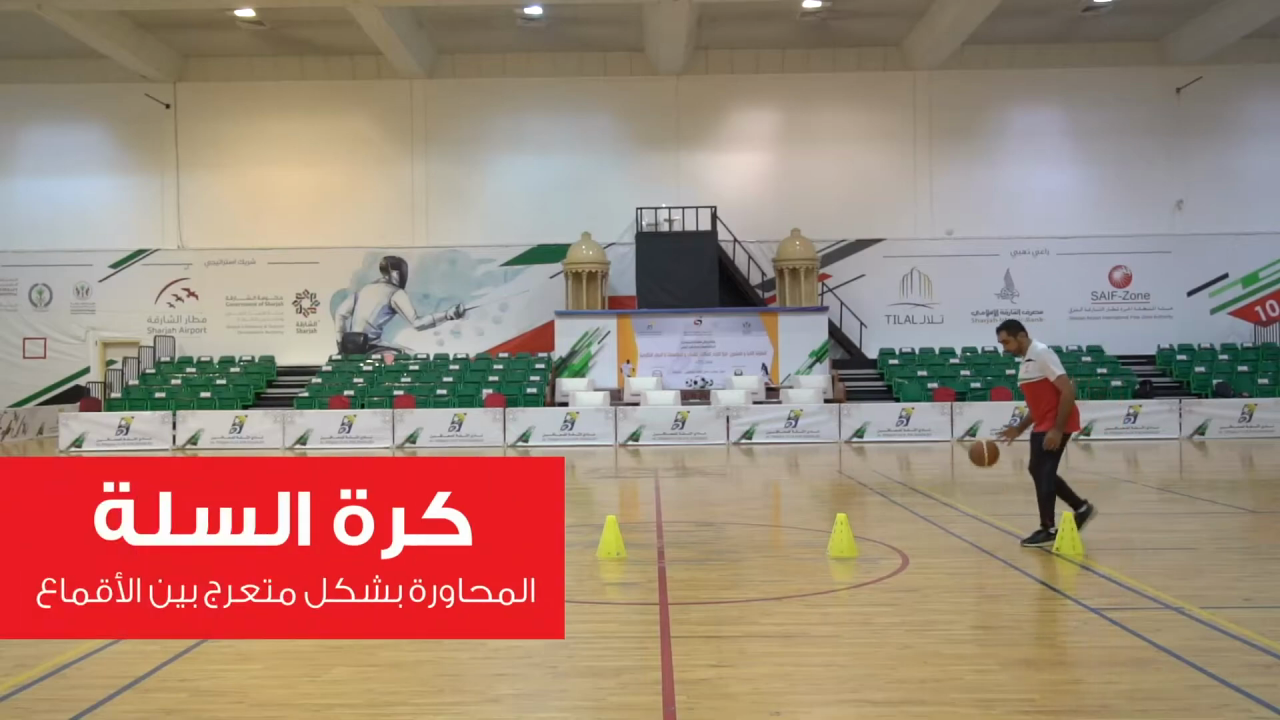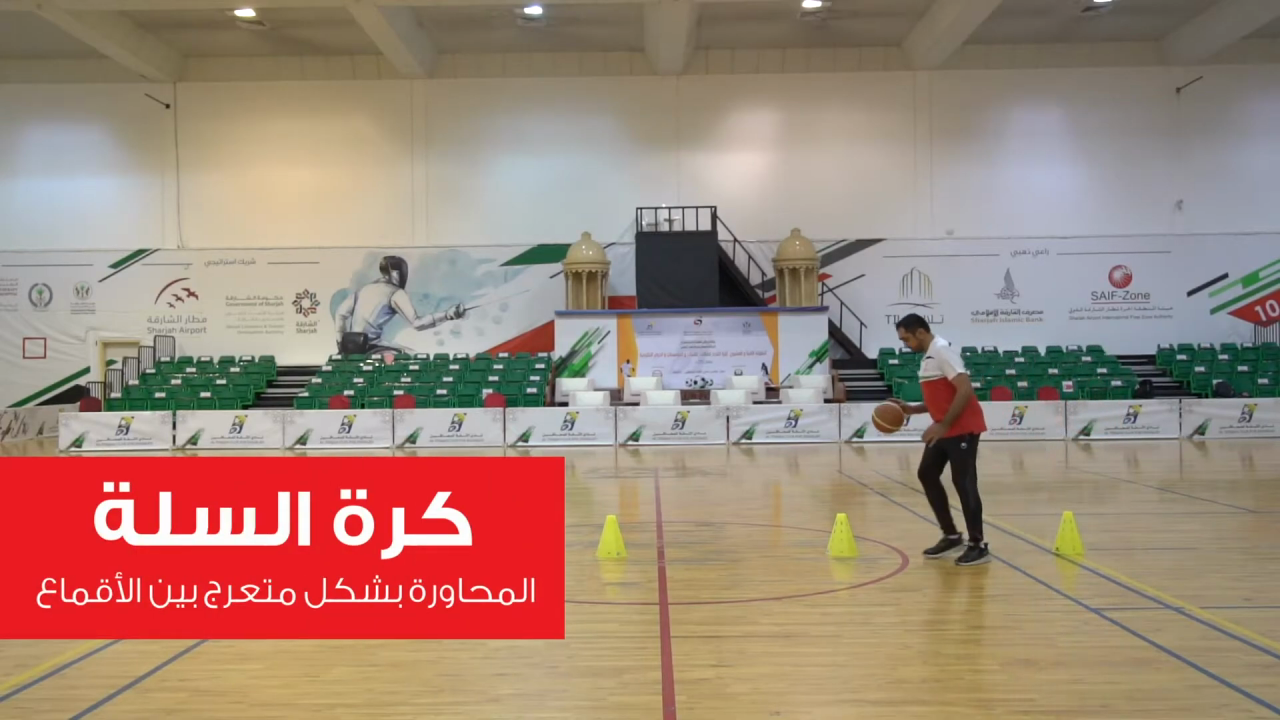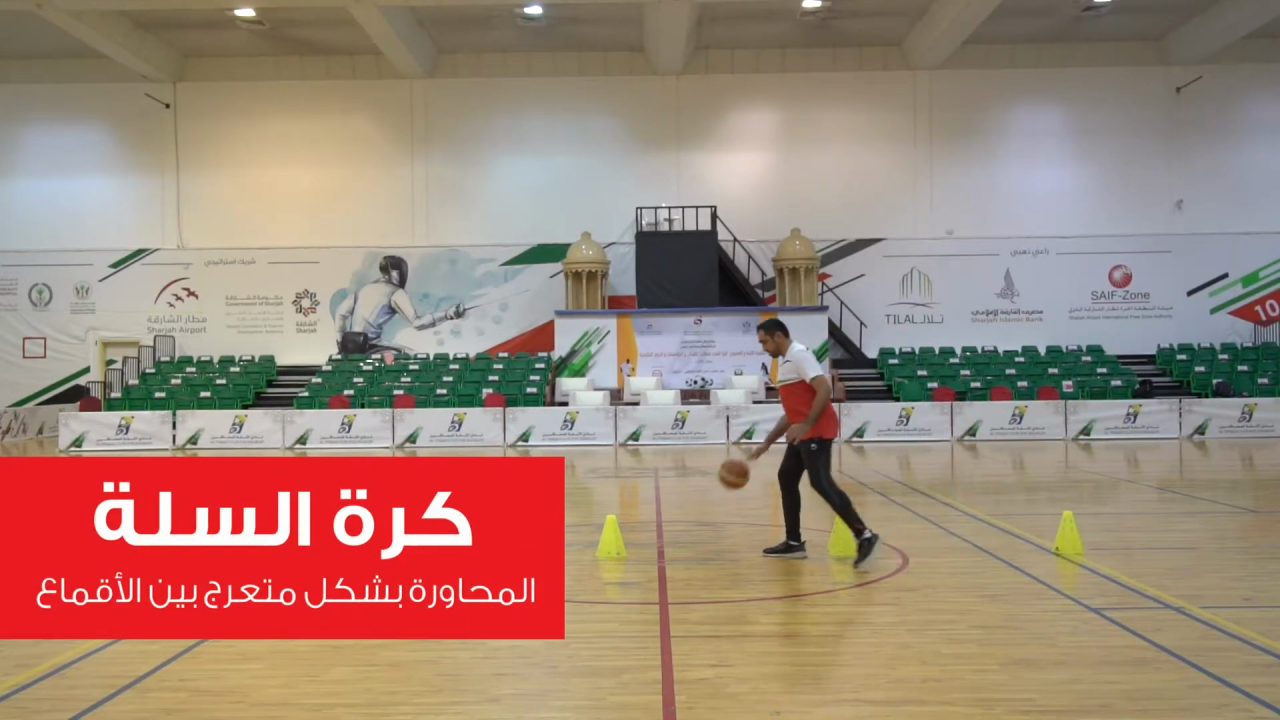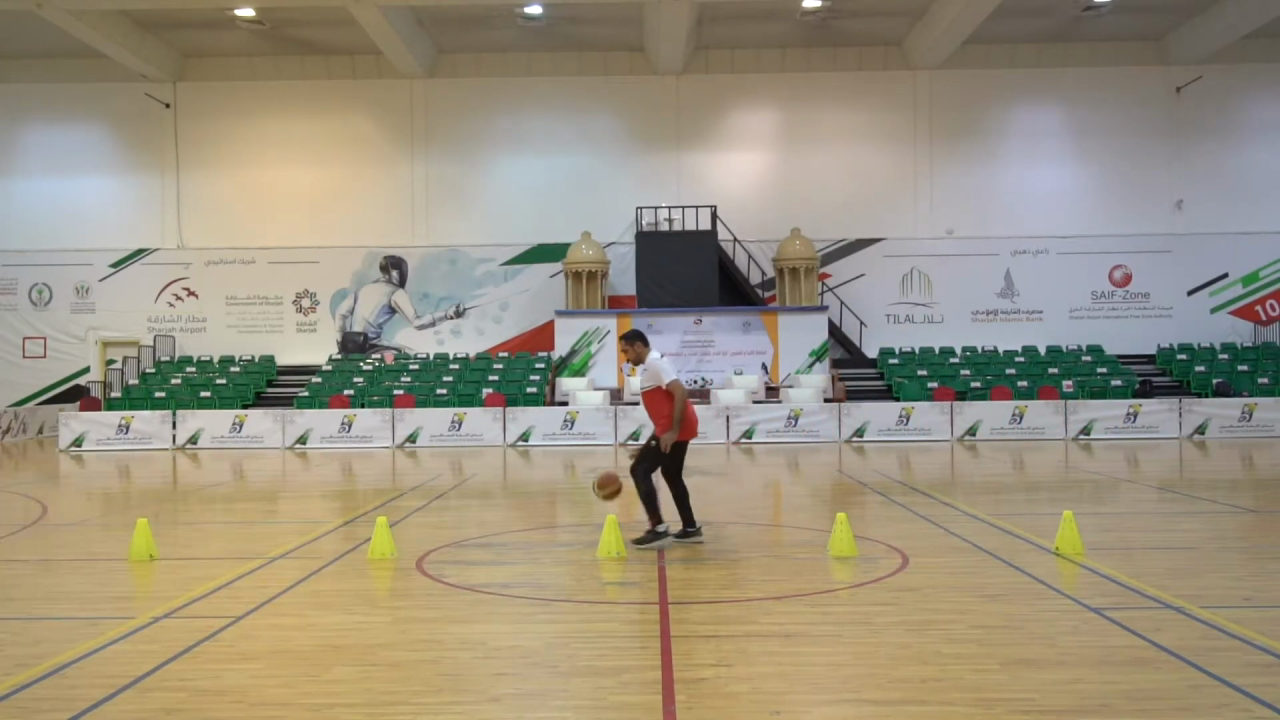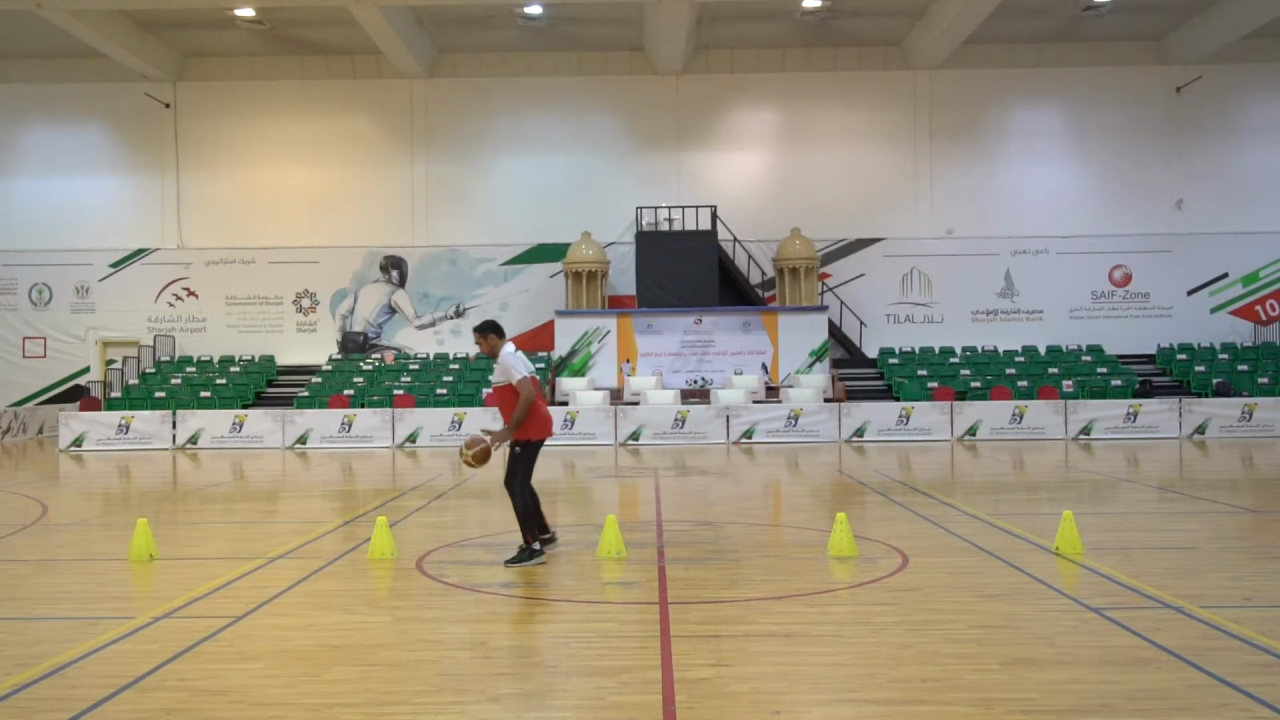
dt=1s
person 1, frame 1
left shoulder: (1042, 354)
right shoulder: (1026, 362)
left elbow: (1068, 390)
left wrist: (1057, 429)
right wrist: (1020, 429)
left hip: (1056, 425)
right hip: (1043, 425)
left knee: (1043, 473)
right knee: (1039, 470)
left ankle: (1048, 530)
right ankle: (1080, 507)
person 1, frame 2
left shoulder: (942, 351)
right shoulder: (928, 357)
left elbow: (965, 390)
left wrist: (942, 425)
right wrist: (911, 409)
left hip: (963, 428)
right hip: (944, 429)
left knee: (964, 483)
right knee: (927, 475)
left ankle: (978, 544)
right ankle: (951, 535)
person 1, frame 3
left shoulder: (799, 356)
right shoulder: (785, 364)
left elbow: (824, 390)
right elbow: (790, 411)
left wrist: (808, 425)
right wrist: (767, 442)
left hip: (815, 431)
right hip: (802, 431)
left knee: (821, 483)
right knee: (786, 477)
left ankle: (864, 536)
right ankle: (793, 542)
person 1, frame 4
left shoulder: (655, 364)
right shoulder: (651, 367)
left elbow: (680, 392)
left wrist: (673, 431)
right wrist: (648, 445)
left hip: (673, 430)
right hip: (677, 429)
left knee: (639, 472)
right knee: (671, 475)
left ankle: (659, 528)
right ankle: (691, 528)
person 1, frame 5
left shoulder: (508, 358)
right shoulder: (512, 357)
left elbow: (528, 394)
left wrist: (509, 430)
right wrist: (507, 430)
left hip: (529, 430)
right hip: (530, 429)
left knee: (517, 485)
right knee: (518, 483)
left ankle: (535, 546)
right ankle: (543, 532)
